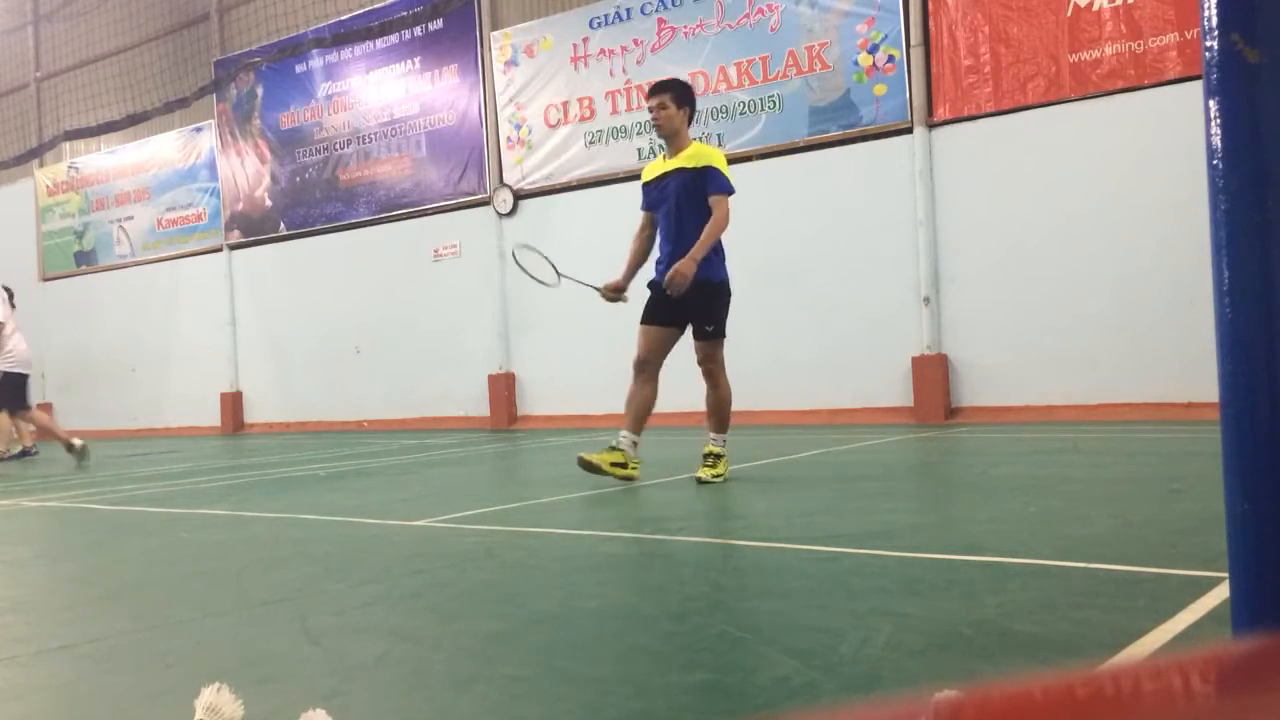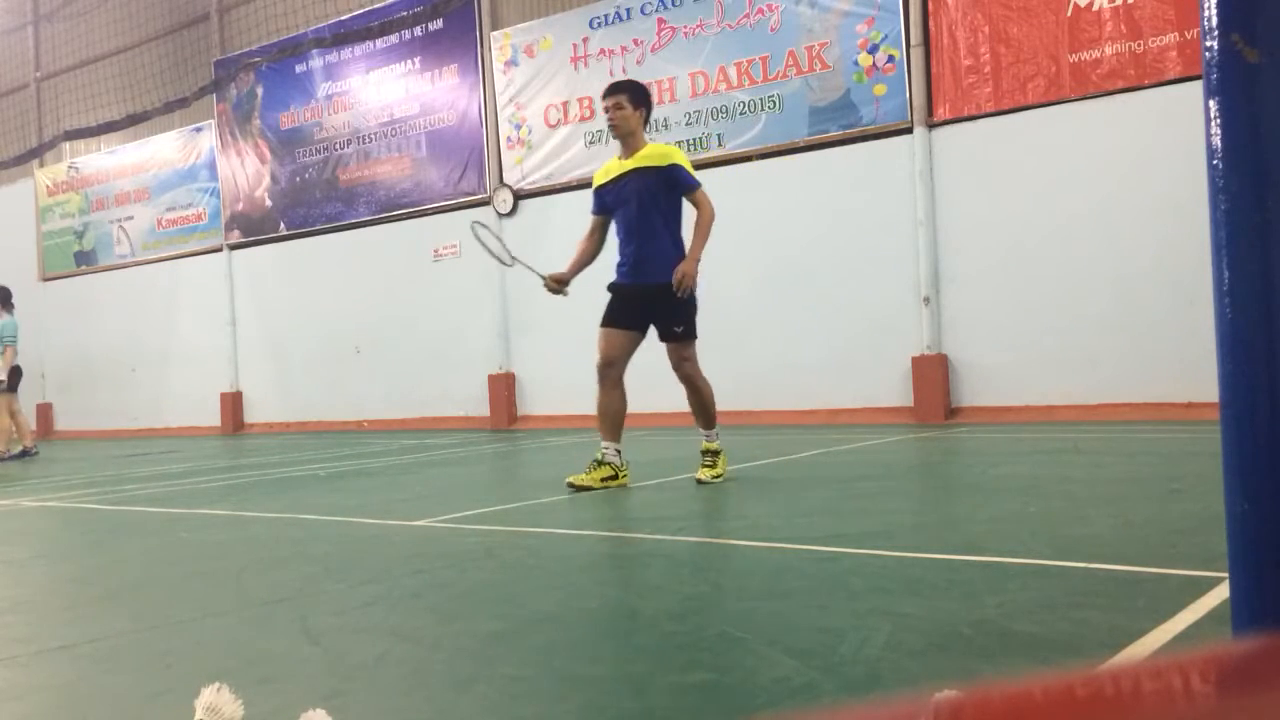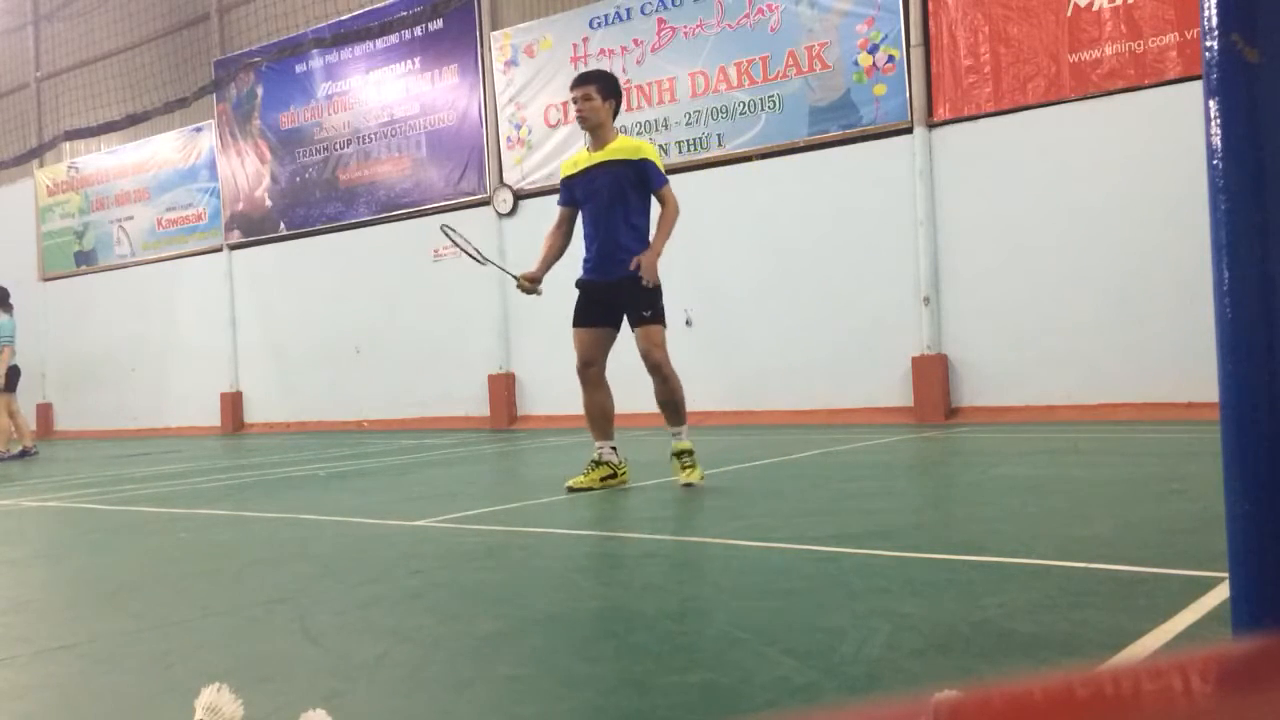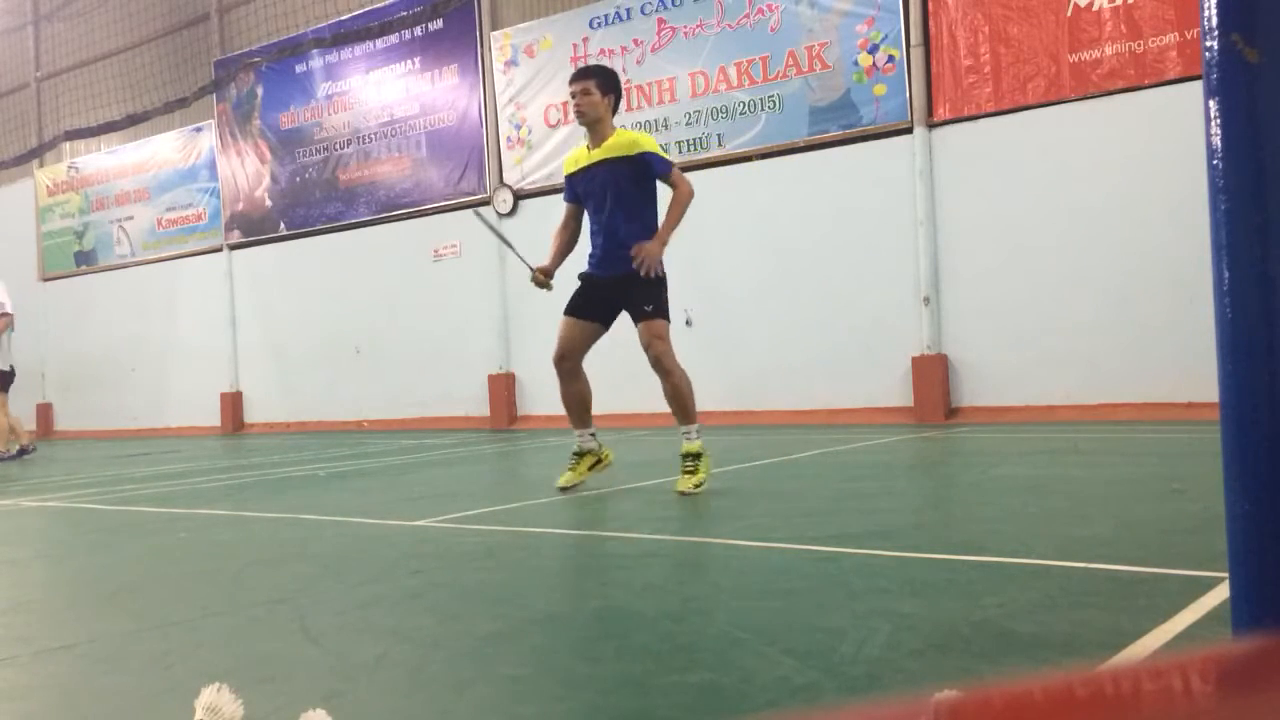
dt=0.3s
person 1, frame 1
left shoulder: (708, 159)
right shoulder: (651, 172)
left elbow: (721, 216)
left wrist: (692, 260)
right wrist: (624, 278)
left hip: (706, 282)
right hip: (664, 282)
left knee: (710, 365)
right knee: (644, 364)
left ankle: (716, 451)
right ankle: (624, 452)
person 1, frame 2
left shoulder: (667, 158)
right shoulder: (604, 175)
left elbow: (705, 208)
right elbow: (595, 234)
left wrist: (692, 259)
right wrist: (569, 274)
left hip: (669, 284)
right hip: (628, 286)
left knee: (686, 369)
right knee: (608, 366)
left ankle: (712, 448)
right ankle: (611, 462)
person 1, frame 3
left shoulder: (638, 152)
right shoulder: (571, 168)
left elbow: (670, 205)
right elbow: (562, 227)
left wrist: (653, 252)
right wrist: (539, 271)
left hip: (636, 277)
right hip: (594, 281)
left knee: (655, 358)
right knee: (588, 368)
left ankle: (683, 448)
right ankle: (608, 461)
person 1, frame 4
left shoulder: (637, 147)
right shoulder: (574, 163)
left elbow: (684, 190)
right elbow: (570, 223)
left wrist: (658, 241)
right wrist: (550, 265)
left hip: (639, 272)
right hip: (598, 276)
left knee: (659, 354)
right knee: (564, 355)
left ankle: (694, 453)
right ankle: (590, 448)
